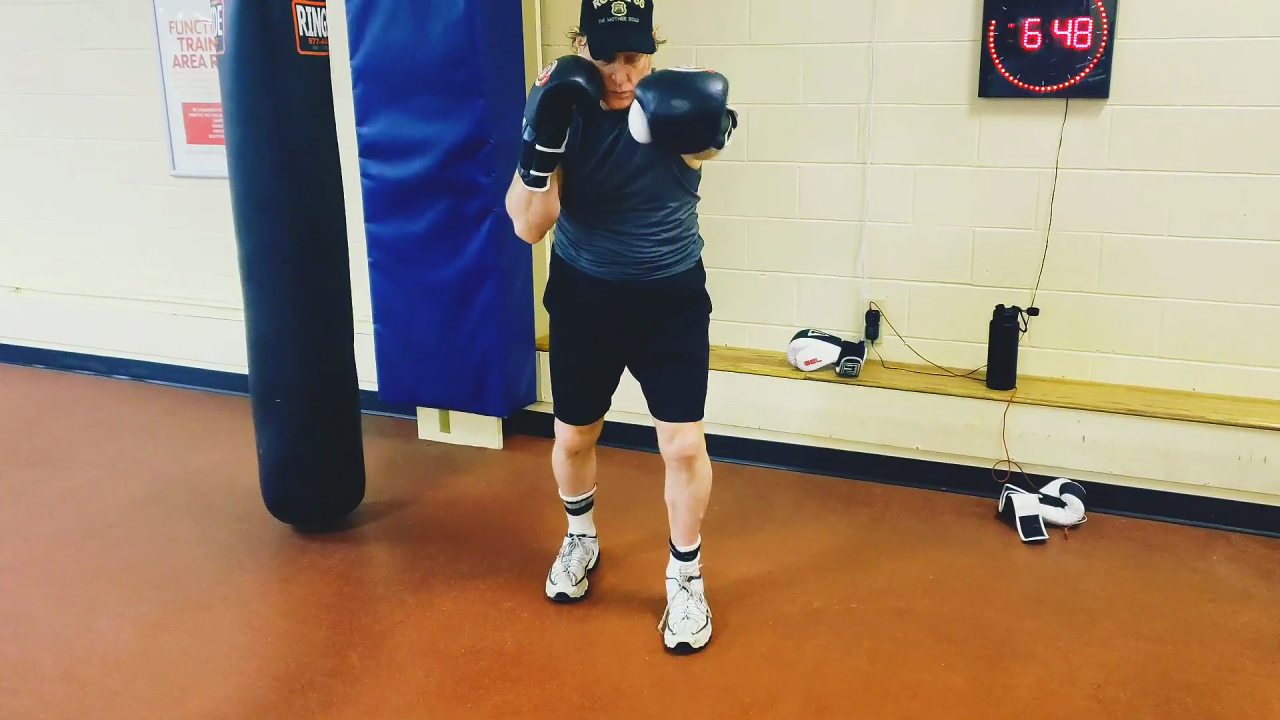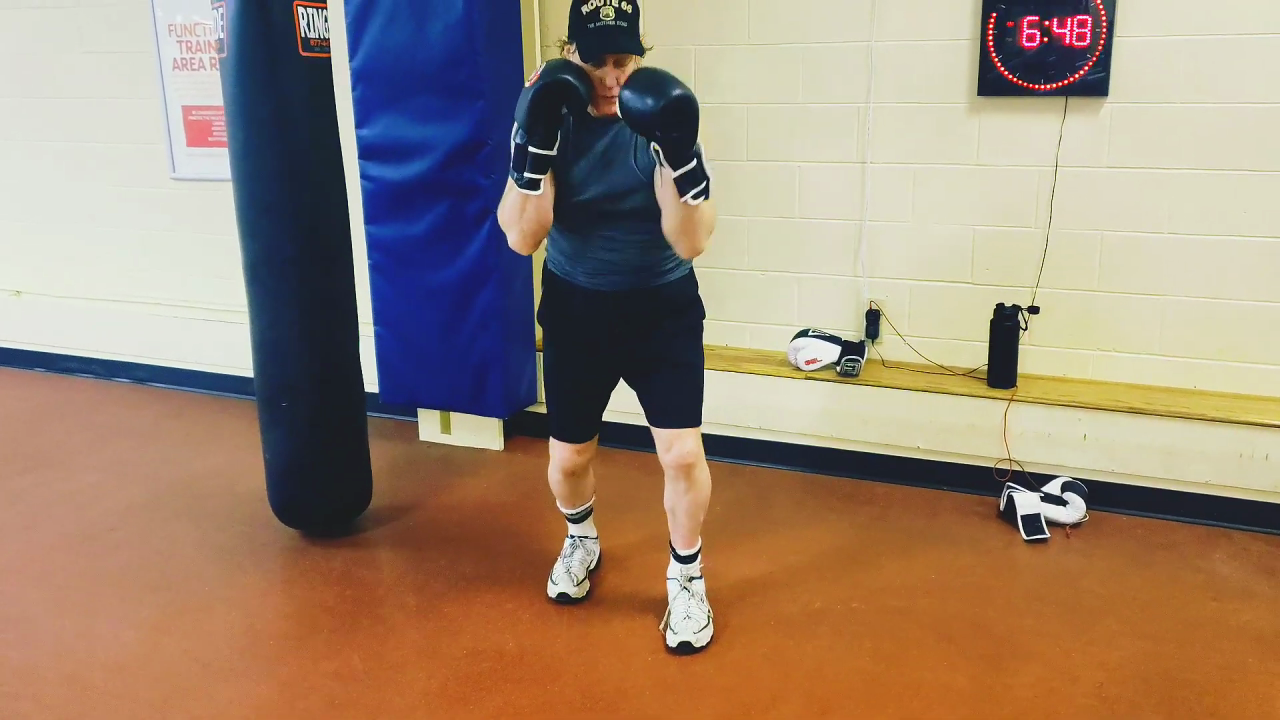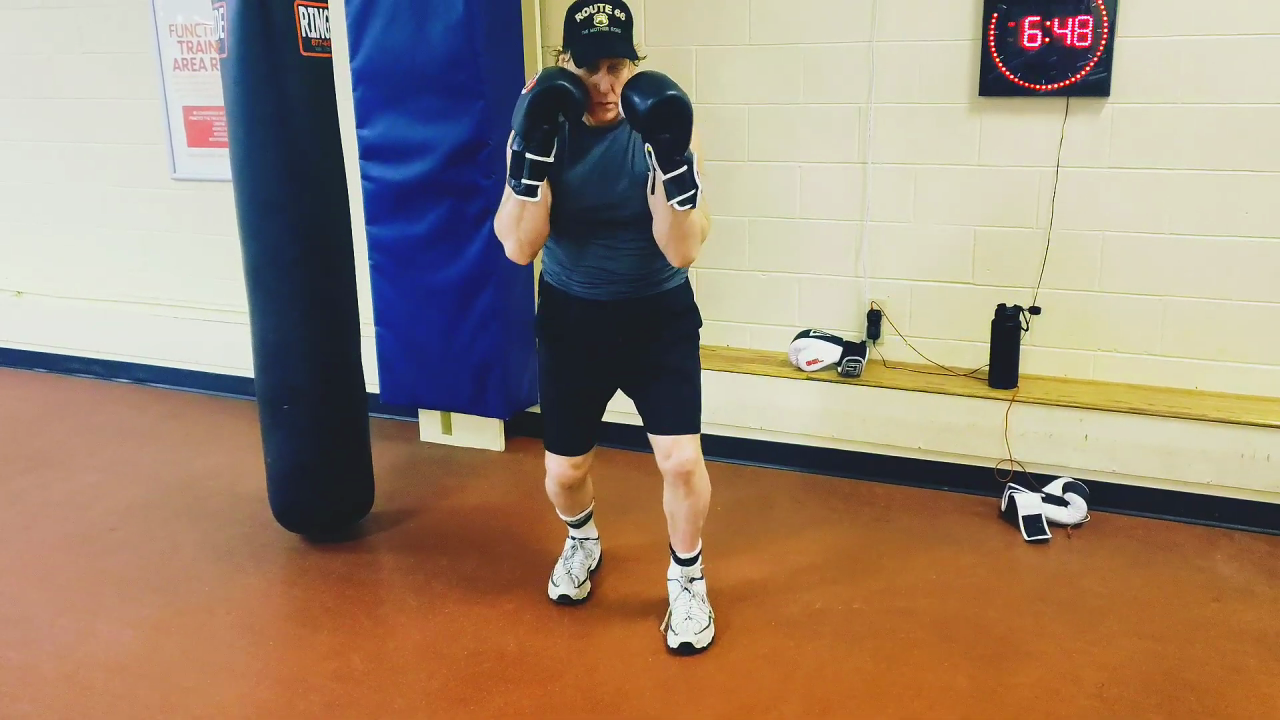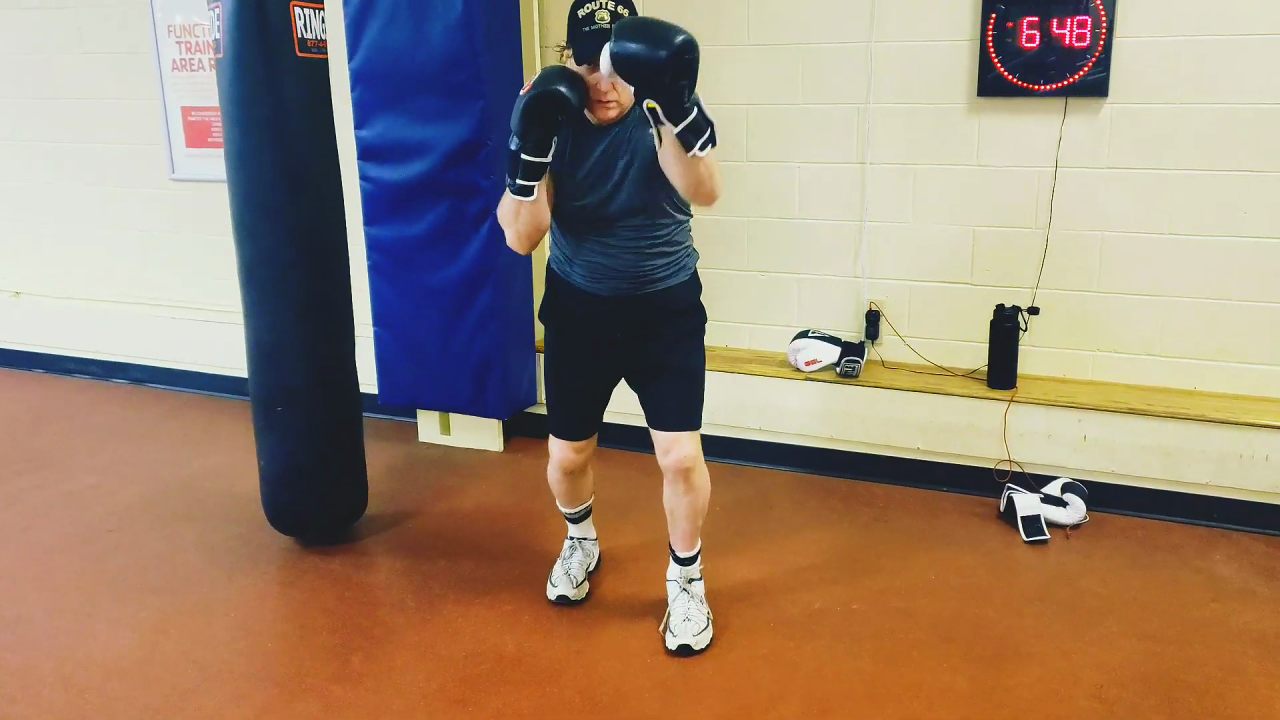
dt=0.4s
person 1, frame 1
left shoulder: (667, 105)
right shoulder: (559, 107)
left elbow: (714, 145)
right elbow: (528, 226)
left wrist: (702, 125)
right wrist: (541, 139)
left hip: (670, 299)
right hip: (583, 298)
left knee: (684, 446)
right knee: (572, 437)
left ankle: (685, 577)
right ankle: (580, 538)
person 1, frame 2
left shoulder: (662, 120)
right shoulder: (545, 117)
left elbow: (689, 243)
right elbow: (522, 238)
left wrist: (682, 153)
right wrist: (535, 141)
left hip: (663, 309)
right hip: (576, 310)
left knee: (683, 455)
right knee: (568, 457)
left ankle: (686, 578)
right ankle: (581, 541)
person 1, frame 3
left shoulder: (662, 130)
right shoulder: (542, 130)
left elbow: (683, 251)
right elbow: (519, 246)
left wrist: (673, 159)
right wrist: (533, 150)
left hip: (659, 318)
right hip: (572, 321)
left knee: (683, 462)
right knee: (565, 470)
left ankle: (687, 580)
right ankle: (582, 543)
person 1, frame 4
left shoulder: (661, 120)
right shoulder: (553, 123)
left elbow: (703, 192)
right elbow: (520, 238)
left wrist: (680, 101)
right wrist: (528, 147)
left hip: (665, 311)
right hip: (578, 311)
left knee: (681, 457)
right knee: (567, 455)
left ankle: (686, 579)
right ankle: (581, 542)
